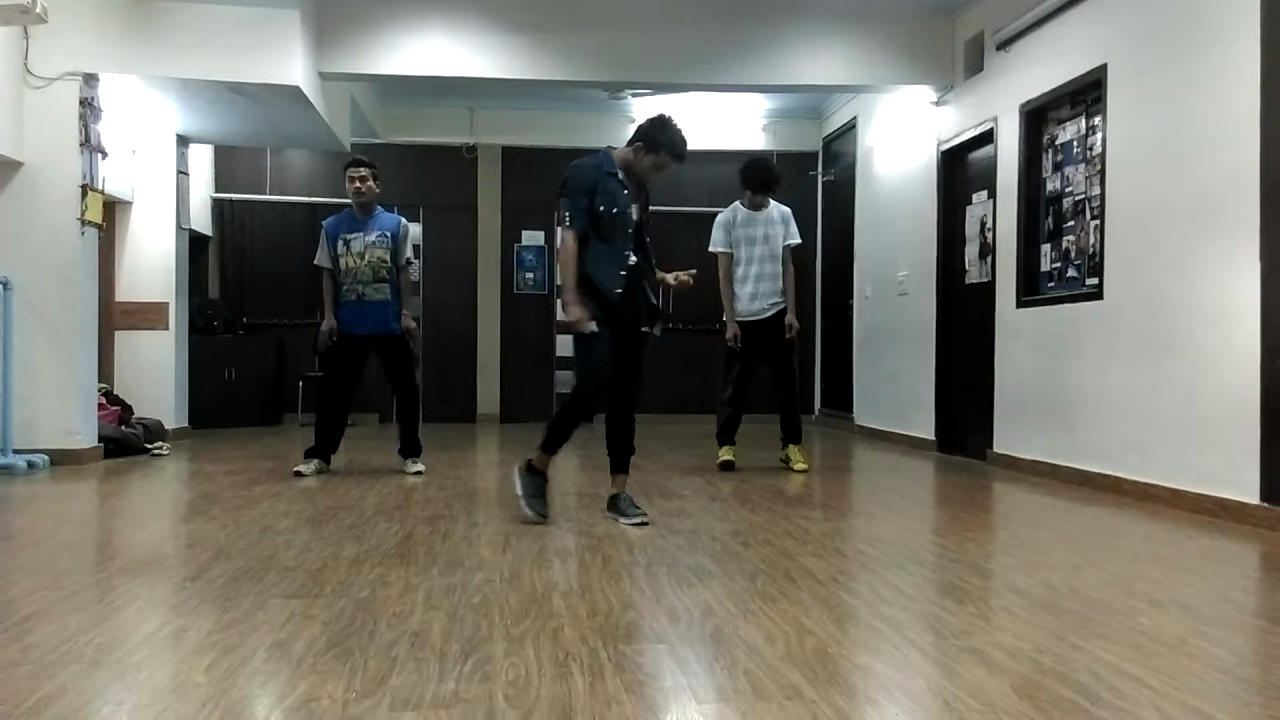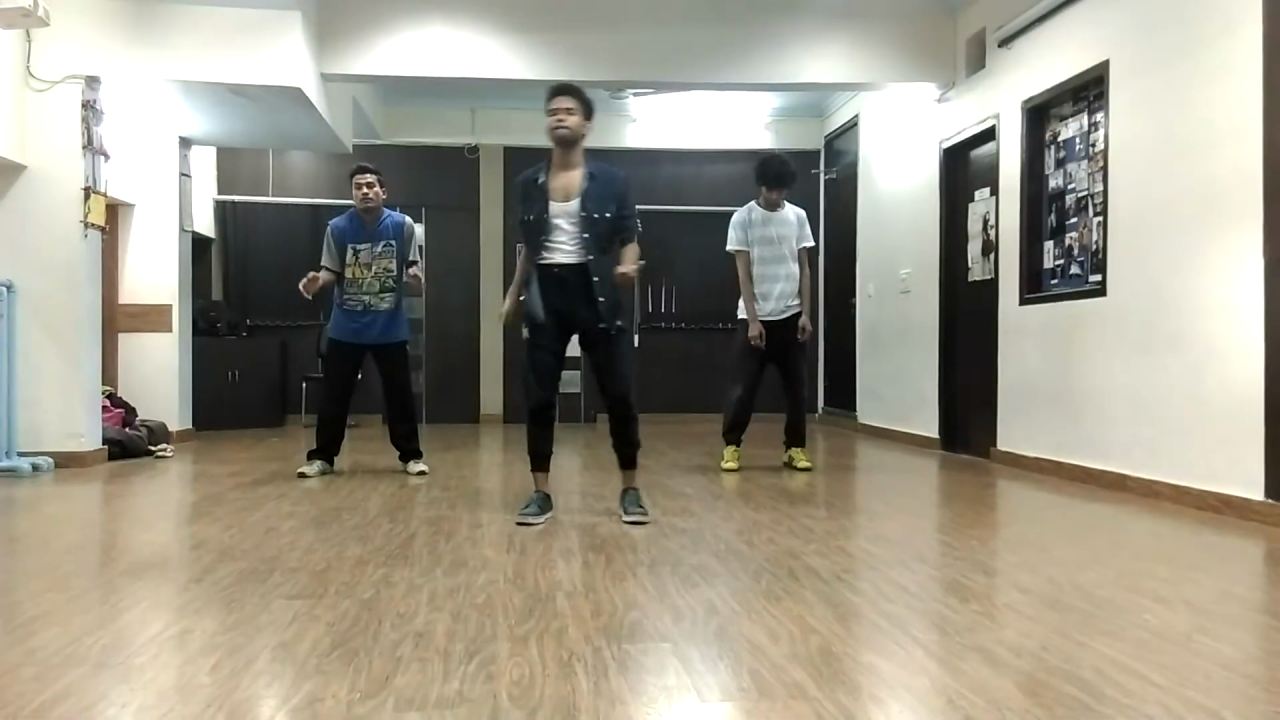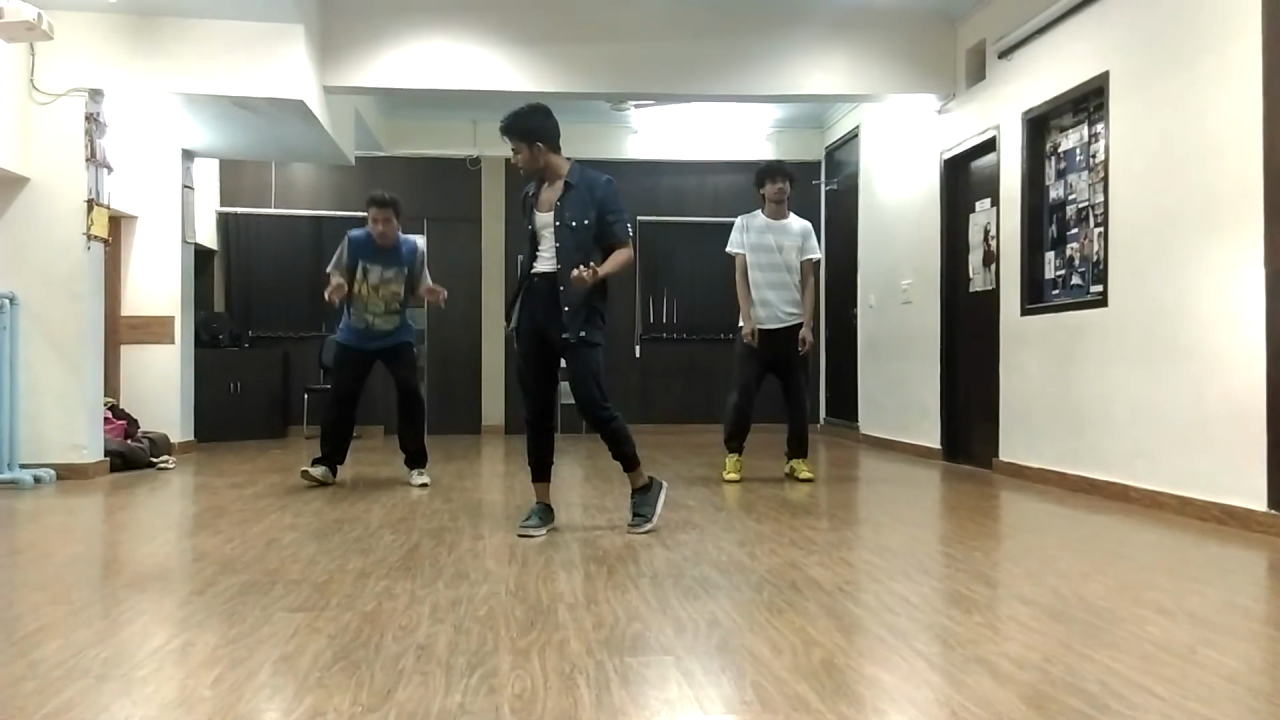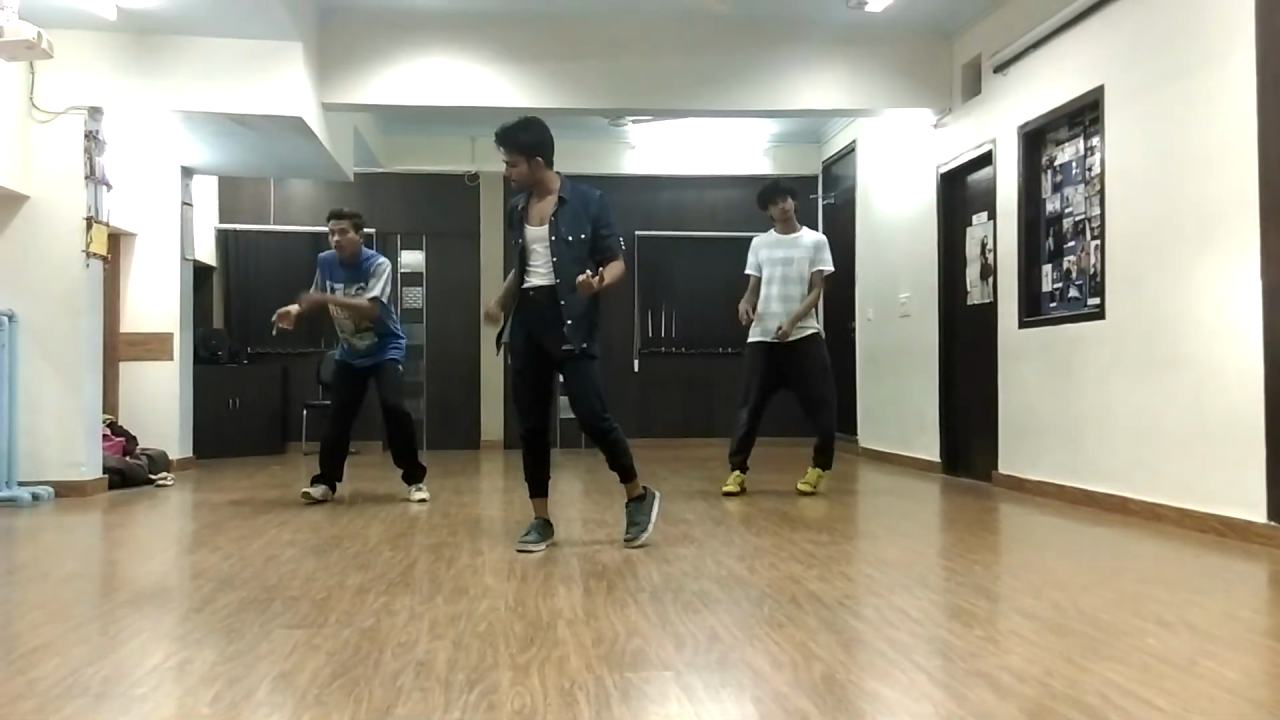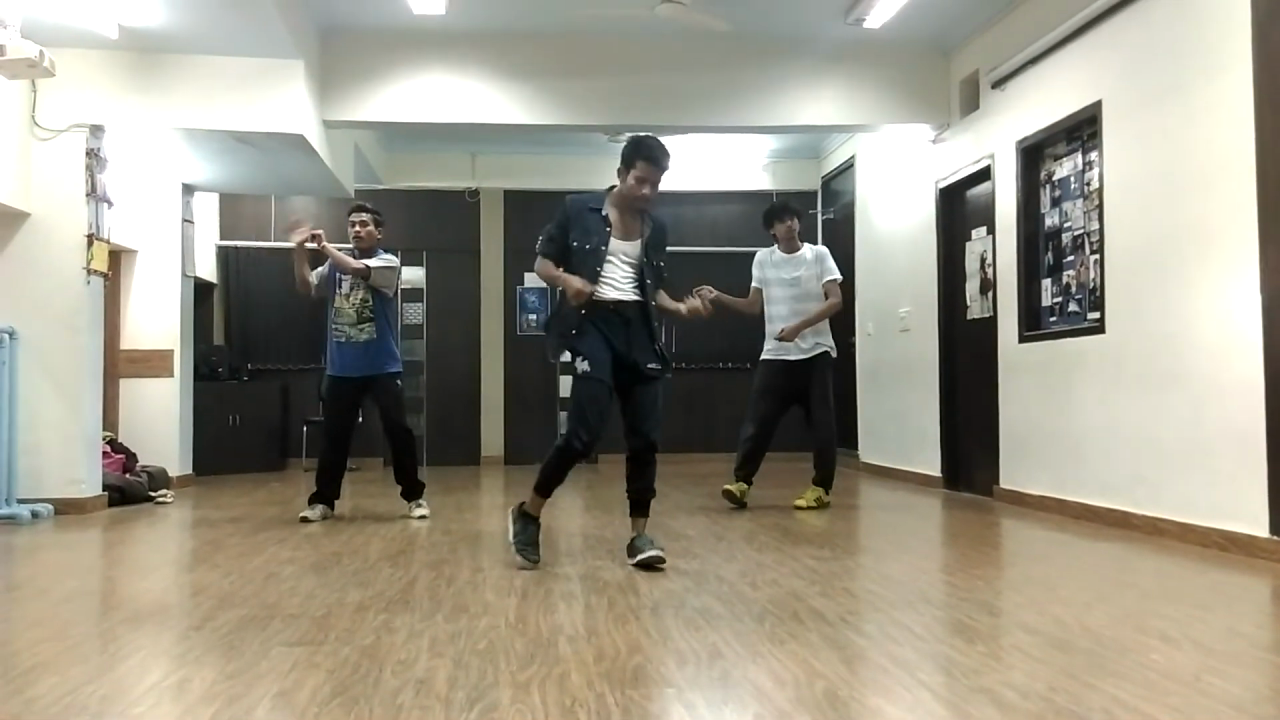
dt=1s
person 1, frame 1
left shoulder: (639, 190)
right shoulder: (587, 173)
right elbow: (569, 238)
left wrist: (662, 277)
right wrist: (570, 299)
left hip: (632, 299)
right hip: (594, 298)
left knee: (625, 397)
right knee: (592, 387)
left ankle: (619, 494)
right ankle: (535, 468)
person 1, frame 2
left shoulder: (610, 181)
right shoulder: (529, 183)
left elbow: (628, 239)
left wrist: (627, 266)
right wrist: (514, 293)
left hip: (595, 294)
right hip: (546, 295)
left knee: (618, 393)
right knee: (539, 397)
left ankle: (629, 489)
right ankle: (541, 494)
person 1, frame 3
left shoulder: (597, 187)
right shoulder: (530, 194)
left elbow: (625, 250)
left wrist: (596, 274)
right wrist: (517, 299)
left hip: (576, 307)
right hip: (534, 305)
left knee: (591, 402)
right knee: (536, 408)
left ankle: (644, 485)
right ankle: (542, 505)
person 1, frame 4
left shoulder: (588, 201)
right shoulder: (517, 208)
left elbow: (616, 261)
left wrist: (598, 282)
right wrist: (499, 302)
left hip: (571, 319)
right hip: (527, 319)
left knee: (592, 414)
right knee: (532, 424)
left ankle: (639, 496)
right ankle: (541, 520)
person 1, frame 5
left shoulder: (656, 228)
right shoulder: (578, 209)
right elbow: (542, 261)
left wrist: (680, 308)
right wrist: (565, 280)
left hip: (638, 329)
right hip: (593, 323)
left knee: (644, 437)
right knee: (585, 431)
left ankle: (639, 536)
right ankle: (528, 512)
person 2, frame 1
left shoulder: (784, 214)
right shoulder: (727, 219)
left elbow: (788, 266)
right elbow: (724, 273)
left wrist: (791, 311)
right wrist: (730, 320)
left hip: (777, 313)
right hip: (743, 316)
left knee: (787, 382)
right knee: (735, 384)
left ankle: (791, 446)
right ankle: (726, 445)
person 2, frame 2
left shoulder: (798, 217)
right shoulder: (742, 219)
left elbow: (804, 269)
right elbow: (743, 273)
left wrist: (805, 313)
right wrist: (753, 320)
left hip: (791, 316)
right hip: (755, 317)
left knee: (796, 385)
right knee: (744, 385)
left ankle: (795, 448)
right ankle: (731, 446)
person 2, frame 3
left shoulder: (803, 228)
right shoulder: (744, 224)
left elbow: (808, 280)
right elbow: (741, 275)
left wrist: (807, 325)
right wrist: (747, 319)
left hip: (792, 325)
right hip: (756, 324)
left knee: (797, 395)
right knee: (742, 393)
left ankle: (797, 459)
right ankle: (733, 456)
person 2, frame 4
left shoulder: (816, 240)
right shoulder: (759, 244)
left elbow: (816, 291)
right elbow: (753, 289)
left wrist: (792, 321)
right wrist: (745, 304)
left hip: (805, 335)
right hip: (762, 338)
left knee: (822, 404)
right knee: (751, 406)
left ankle: (818, 467)
right ankle: (737, 470)
person 2, frame 5
left shoulder: (819, 254)
right shoulder: (763, 259)
left elbow: (835, 301)
right elbow: (754, 305)
left wrist: (798, 327)
right wrist: (717, 297)
left hip: (815, 353)
right hip: (776, 355)
left knee: (822, 423)
right knee: (757, 420)
left ankle: (821, 487)
right ankle: (741, 482)
person 3, frame 1
left shoulder: (397, 224)
right shoulder: (332, 226)
left elbow: (403, 272)
right elbow: (327, 273)
left wrist: (406, 312)
right wrist: (328, 316)
left hip: (390, 323)
right hip: (347, 324)
left knee: (406, 390)
right knee: (333, 391)
left ankle: (411, 454)
right ankle: (320, 455)
person 3, frame 2
left shoulder: (402, 225)
right shoulder: (338, 228)
left elbow: (411, 263)
right elbow: (332, 271)
left wrist: (413, 273)
right wrist: (318, 281)
left hip: (391, 328)
right hip: (346, 328)
left knee: (400, 394)
right knee: (334, 395)
left ankle: (411, 455)
right ankle: (323, 456)
person 3, frame 3
left shoulder: (413, 249)
right shoulder: (354, 241)
left elbow: (417, 287)
right elbow: (336, 276)
left wrist: (427, 293)
right wrist: (338, 286)
left hip: (397, 336)
right hip: (354, 336)
left knee: (410, 392)
right knee: (341, 395)
left ankle: (416, 465)
right ankle: (327, 464)
person 3, frame 4
left shoulder: (378, 264)
right shoulder: (325, 261)
left elbow: (372, 307)
right elbow: (318, 298)
left wrist: (330, 299)
right wrist: (296, 309)
left hip: (385, 349)
right hip: (349, 353)
left knee: (394, 407)
right knee: (338, 415)
left ankle: (414, 479)
right ankle: (326, 482)
person 3, frame 5
left shoulder: (388, 263)
right shoulder: (336, 263)
left elbow: (356, 269)
right elbow: (307, 288)
left wrist: (325, 246)
right wrist: (300, 249)
left hip: (382, 366)
right hip: (341, 366)
left knee: (398, 429)
right knee: (334, 433)
left ankle: (414, 496)
right ankle: (323, 500)
